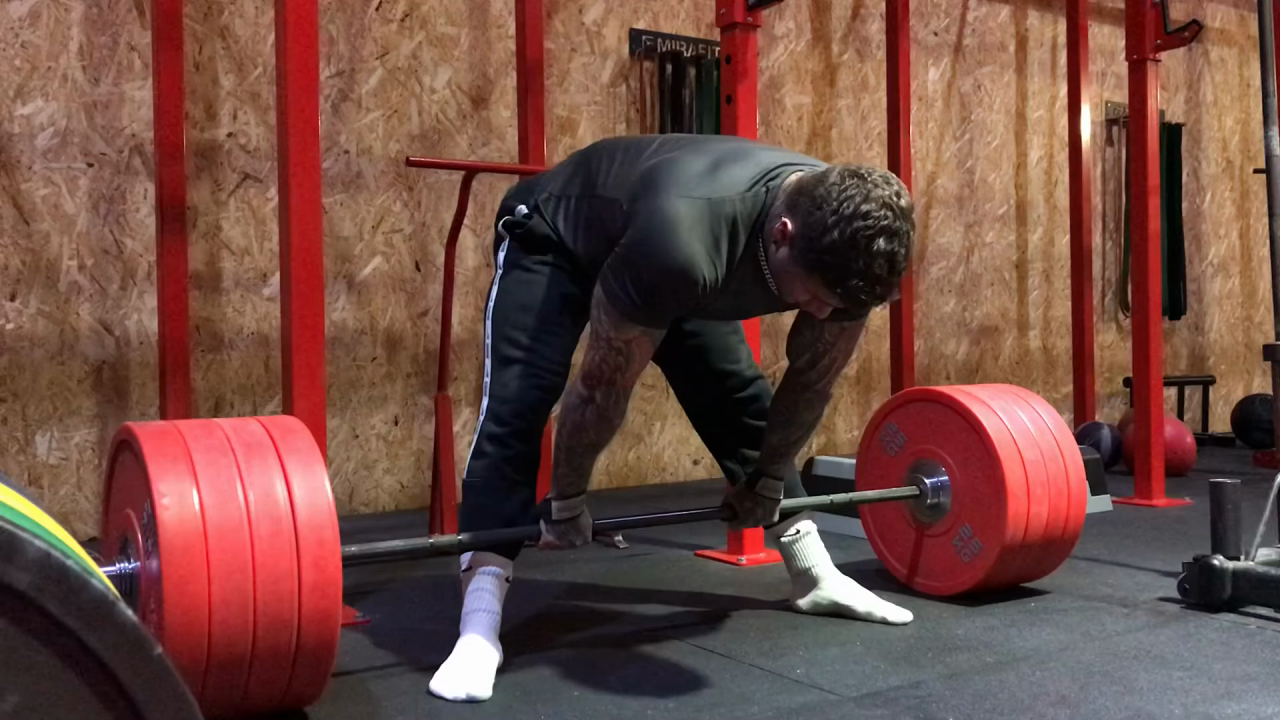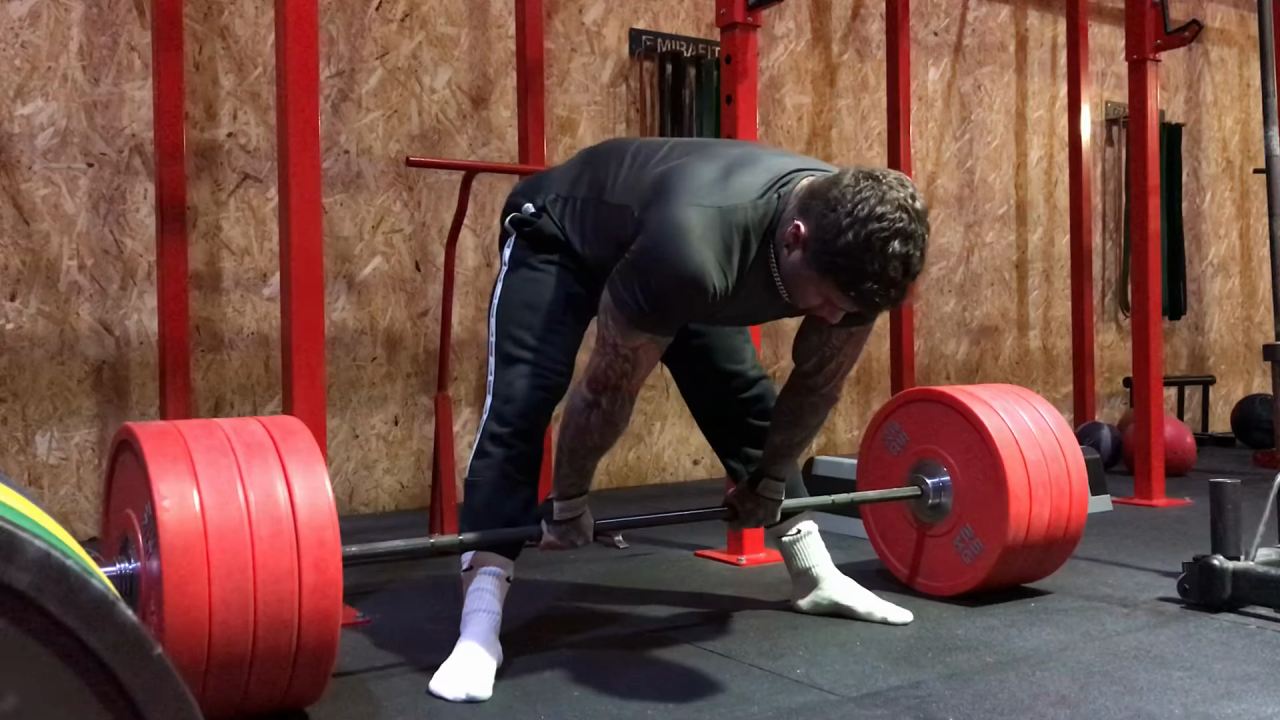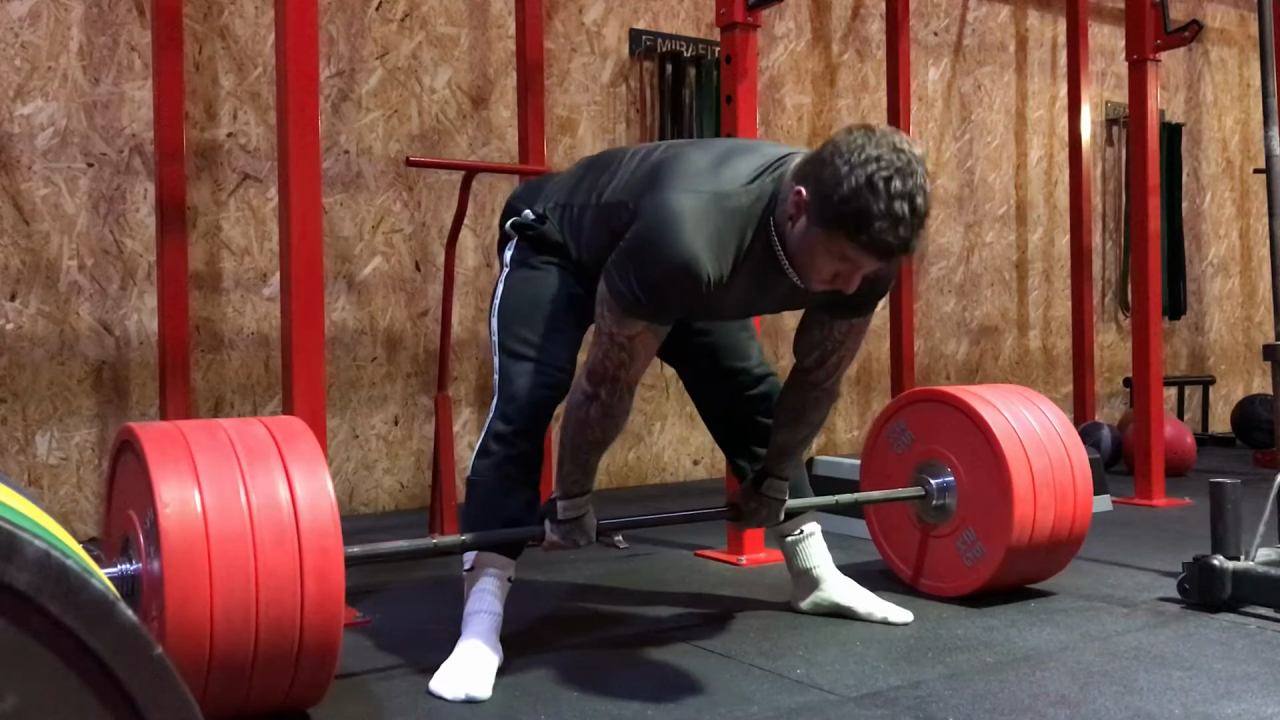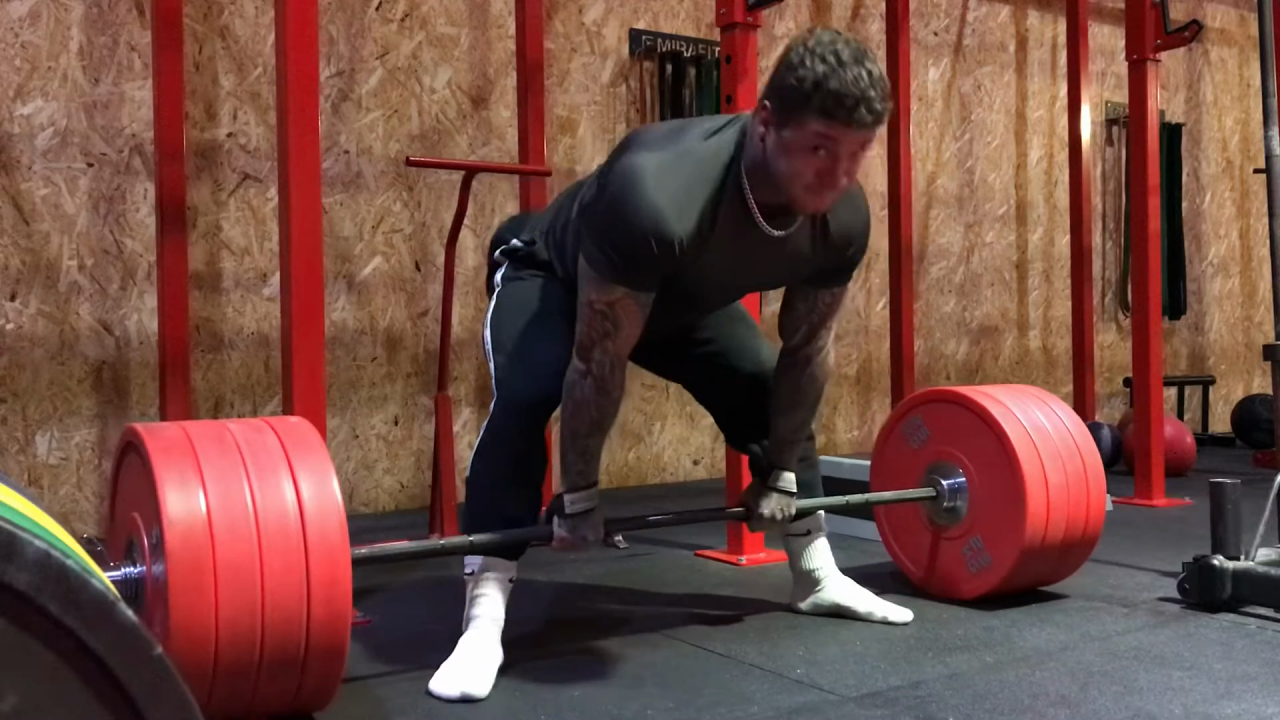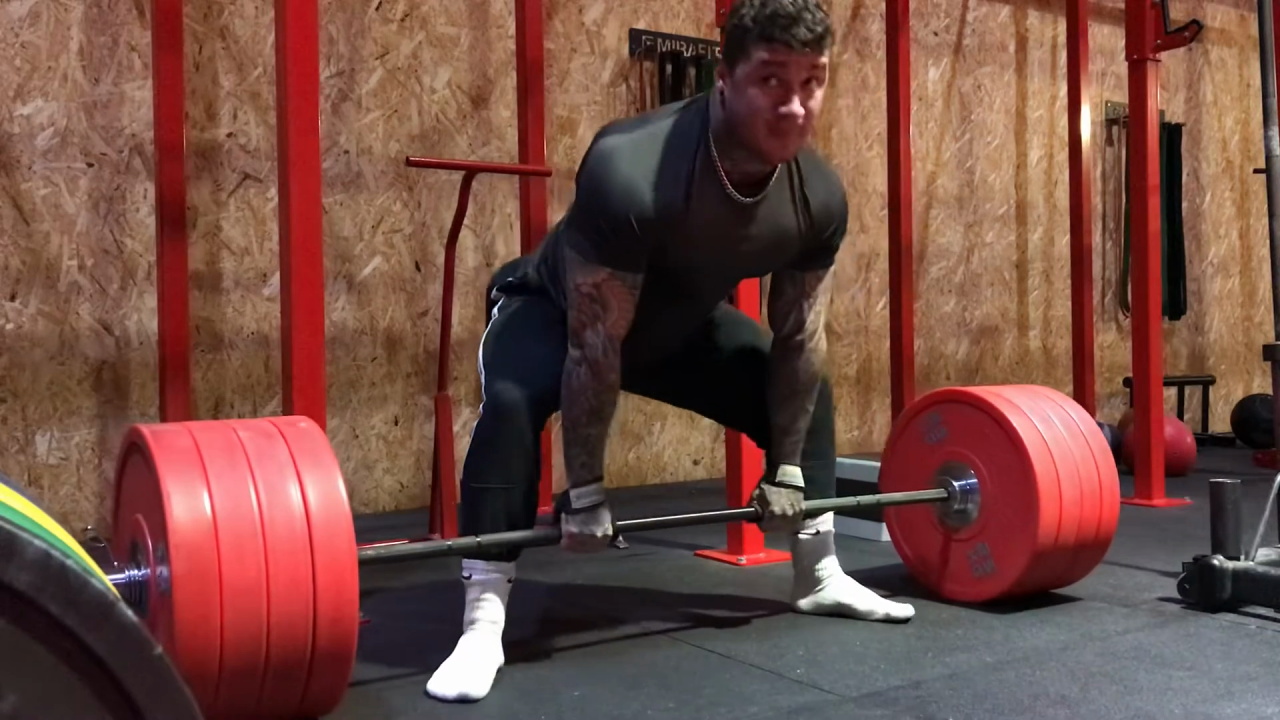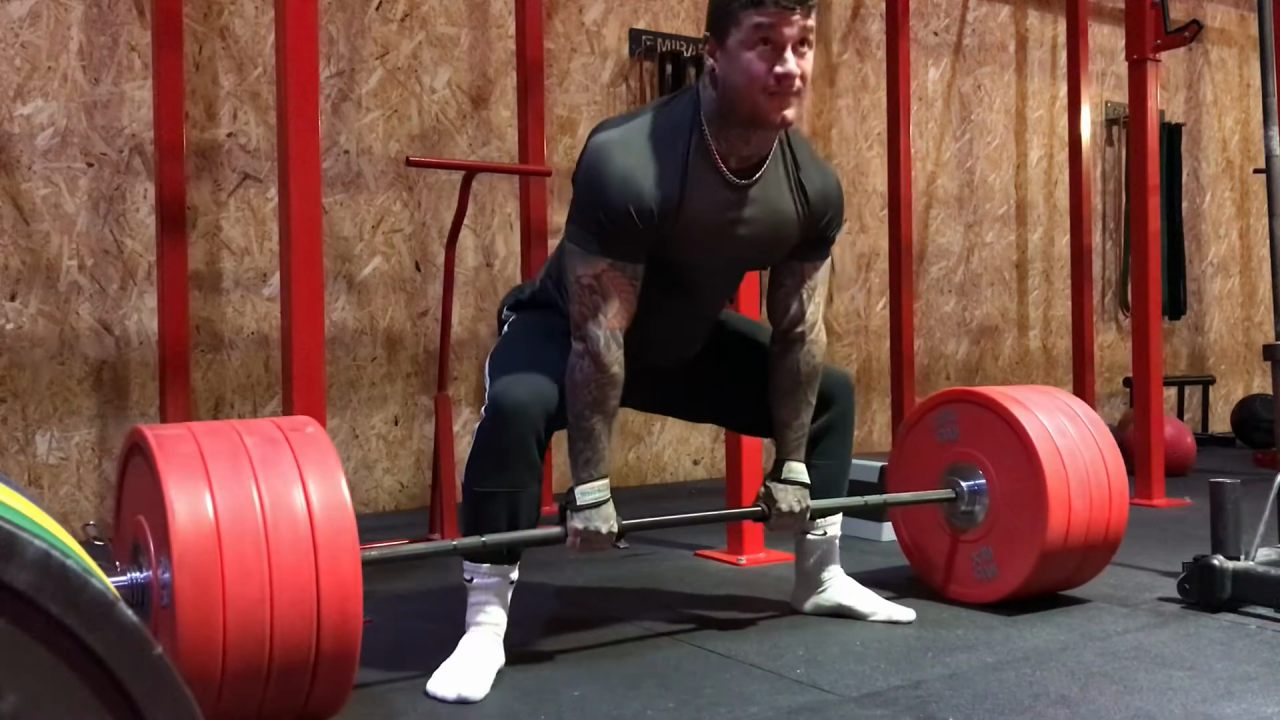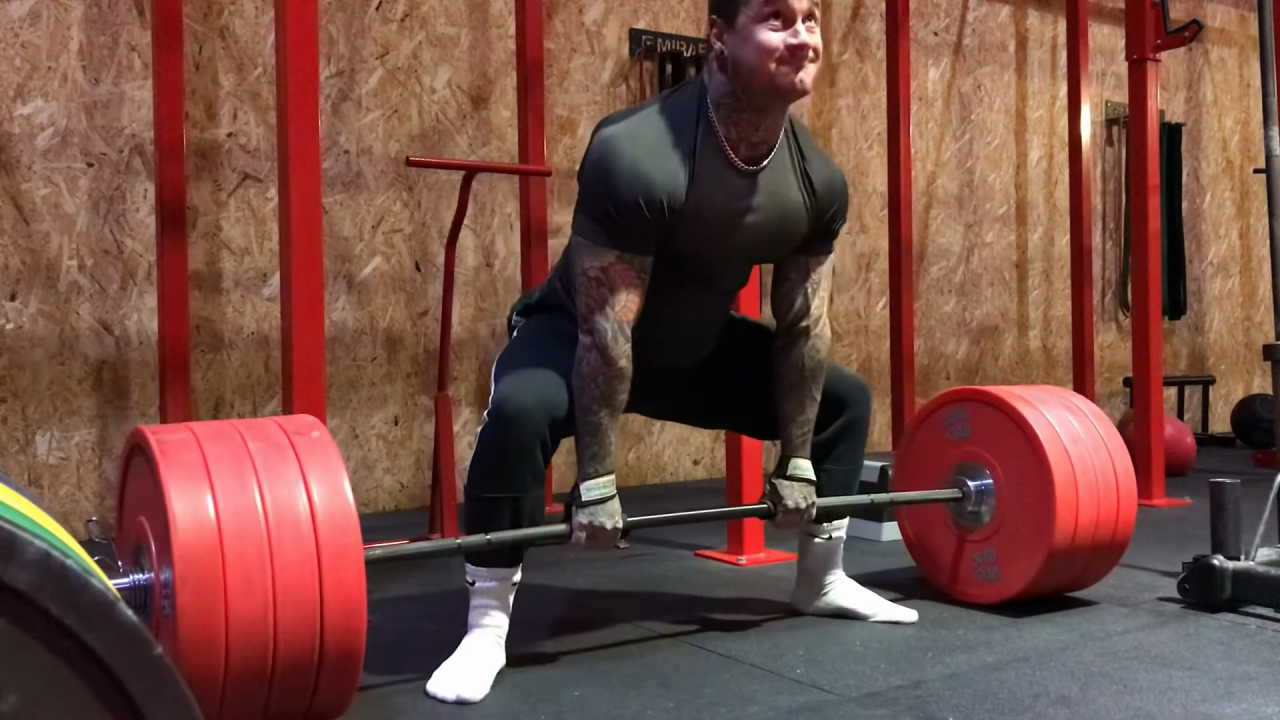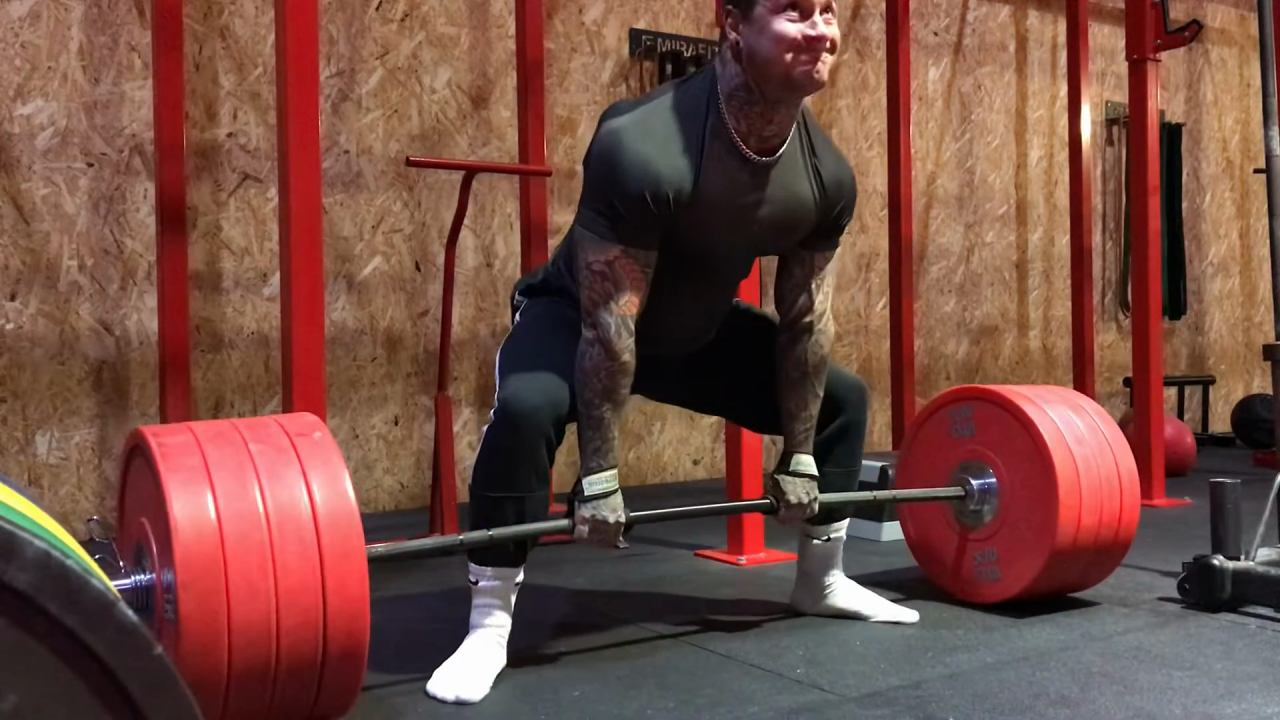
dt=0.4s
person 1, frame 1
left shoulder: (845, 240)
right shoulder: (679, 238)
left elbow: (812, 379)
right elbow: (604, 384)
left wrist: (769, 481)
right wrist: (567, 502)
right hip: (553, 239)
left knee: (745, 398)
right knee: (518, 402)
left ankle: (814, 576)
right ankle: (480, 621)
person 1, frame 2
left shoulder: (856, 252)
right shoulder: (690, 247)
left elbow: (816, 383)
right elbow: (609, 390)
left wrist: (770, 481)
right wrist: (568, 503)
right hip: (557, 234)
left knee: (750, 399)
right knee: (521, 402)
left ankle: (815, 576)
right ankle: (480, 621)
person 1, frame 3
left shoulder: (861, 253)
right shoulder: (688, 233)
left elbow: (816, 377)
right elbow: (608, 385)
left wrist: (774, 481)
right wrist: (572, 503)
right hip: (557, 246)
left knee: (756, 394)
right knee: (527, 402)
left ankle: (816, 577)
right ankle: (481, 623)
person 1, frame 4
left shoulder: (842, 220)
right shoulder: (657, 193)
left elbow: (805, 351)
right elbow: (599, 364)
left wrist: (781, 473)
right wrist: (579, 496)
left hip: (682, 297)
right hip: (551, 275)
left knee: (775, 399)
right knee: (525, 401)
left ankle: (817, 577)
right ankle: (484, 618)
person 1, frame 5
left shoulder: (819, 196)
right shoulder: (630, 171)
left elbow: (798, 339)
right elbow: (595, 346)
left wrist: (786, 468)
right wrist: (583, 491)
left hip: (679, 323)
right hip: (554, 309)
left knee: (808, 393)
right knee: (514, 401)
left ankle: (818, 577)
right ankle: (483, 620)
person 1, frame 6
left shoulder: (813, 186)
right shoulder: (627, 163)
left elbow: (798, 332)
right elbow: (598, 337)
left wrist: (790, 467)
right wrist: (589, 489)
left hip: (687, 339)
right hip: (565, 328)
left knee: (828, 393)
right knee: (518, 406)
left ankle: (820, 579)
right ankle: (485, 621)
person 1, frame 7
left shoulder: (817, 180)
right shoulder: (636, 156)
left elbow: (803, 327)
right elbow: (606, 333)
left wrist: (795, 463)
right wrist: (597, 485)
left hip: (698, 343)
right hip: (575, 332)
left knee: (844, 398)
right knee: (522, 411)
left ankle: (822, 580)
right ankle: (487, 624)
person 1, frame 8
left shoulder: (827, 174)
right shoulder: (643, 147)
left elbow: (806, 320)
right elbow: (609, 325)
left wrist: (799, 459)
right wrist: (599, 480)
left hip: (699, 325)
right hip: (577, 312)
left knee: (841, 396)
right knee: (528, 407)
left ankle: (822, 581)
right ankle: (489, 625)
